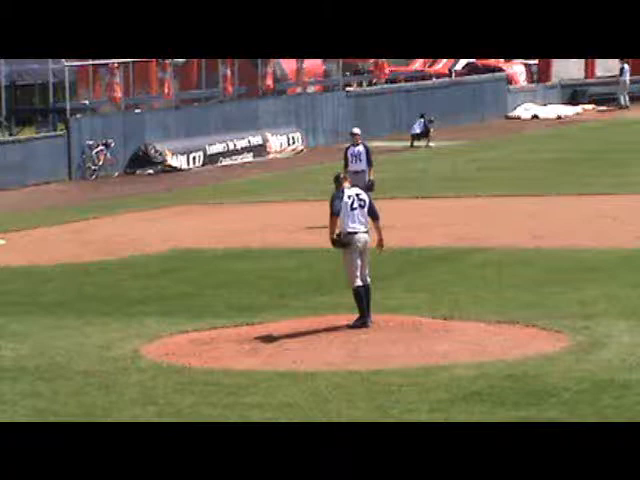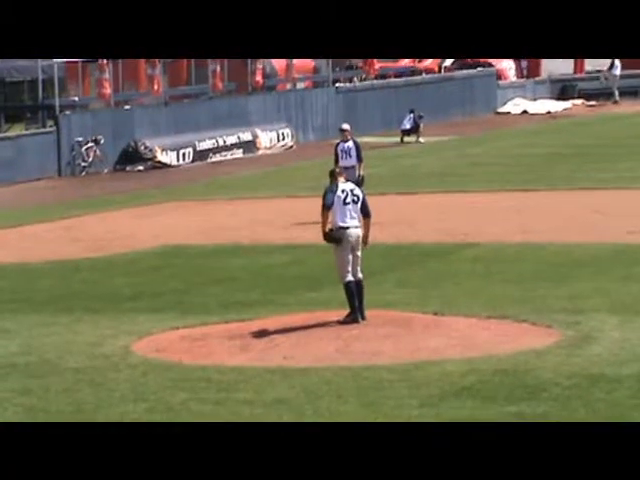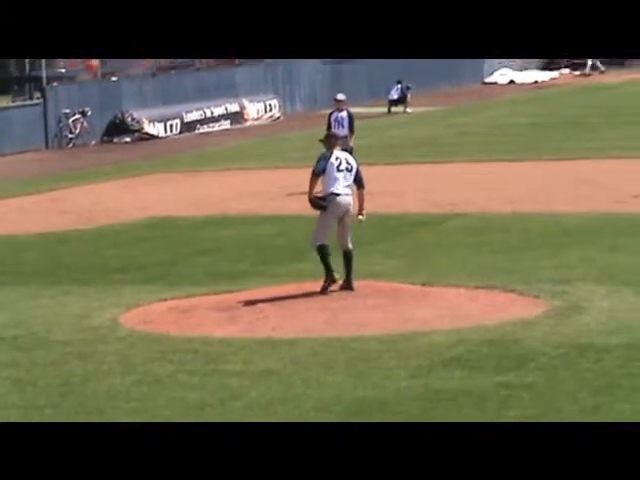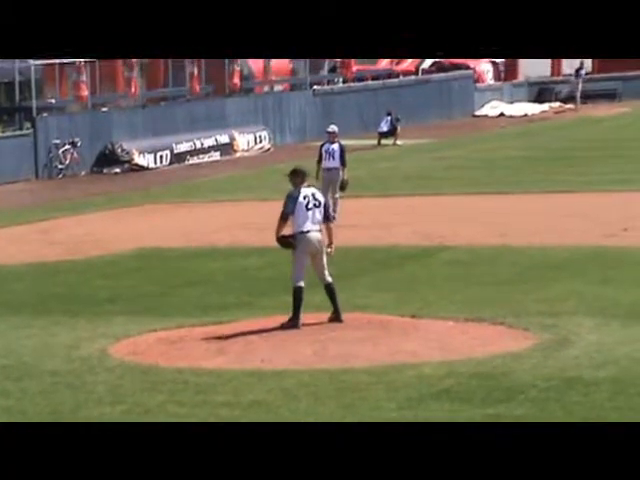
dt=0.7s
person 1, frame 1
left shoulder: (339, 194)
right shoulder: (362, 193)
left elbow: (335, 214)
right elbow: (375, 217)
left wrist: (331, 235)
right wrist: (380, 237)
left hip: (351, 238)
right hip: (365, 236)
left knee: (355, 279)
right knee: (364, 277)
left ankle: (364, 318)
right ankle: (367, 315)
person 1, frame 2
left shoulder: (332, 188)
right shoulder: (357, 189)
left elbow: (326, 207)
right elbow: (367, 215)
left wrist: (324, 229)
right wrist: (366, 235)
left hip: (343, 233)
right hip: (357, 232)
left knee: (346, 275)
right knee: (357, 273)
left ankle: (354, 313)
right ankle: (360, 311)
person 1, frame 3
left shoulder: (327, 155)
right shoulder: (351, 159)
left elbow: (316, 174)
right elbow: (360, 186)
left wrist: (310, 194)
right wrist: (361, 208)
left hip: (333, 200)
right hip: (348, 201)
left knee: (319, 239)
right knee: (346, 242)
left ankle: (330, 273)
right ankle: (348, 281)
person 1, frame 4
left shoulder: (294, 194)
right shoulder: (318, 194)
left elbow: (284, 216)
right elbow: (328, 220)
left wrist: (278, 234)
right wrist: (331, 241)
left hip: (303, 238)
right hip: (318, 237)
left knee: (298, 279)
right knee: (325, 276)
left ankle: (295, 319)
right ankle: (337, 312)
